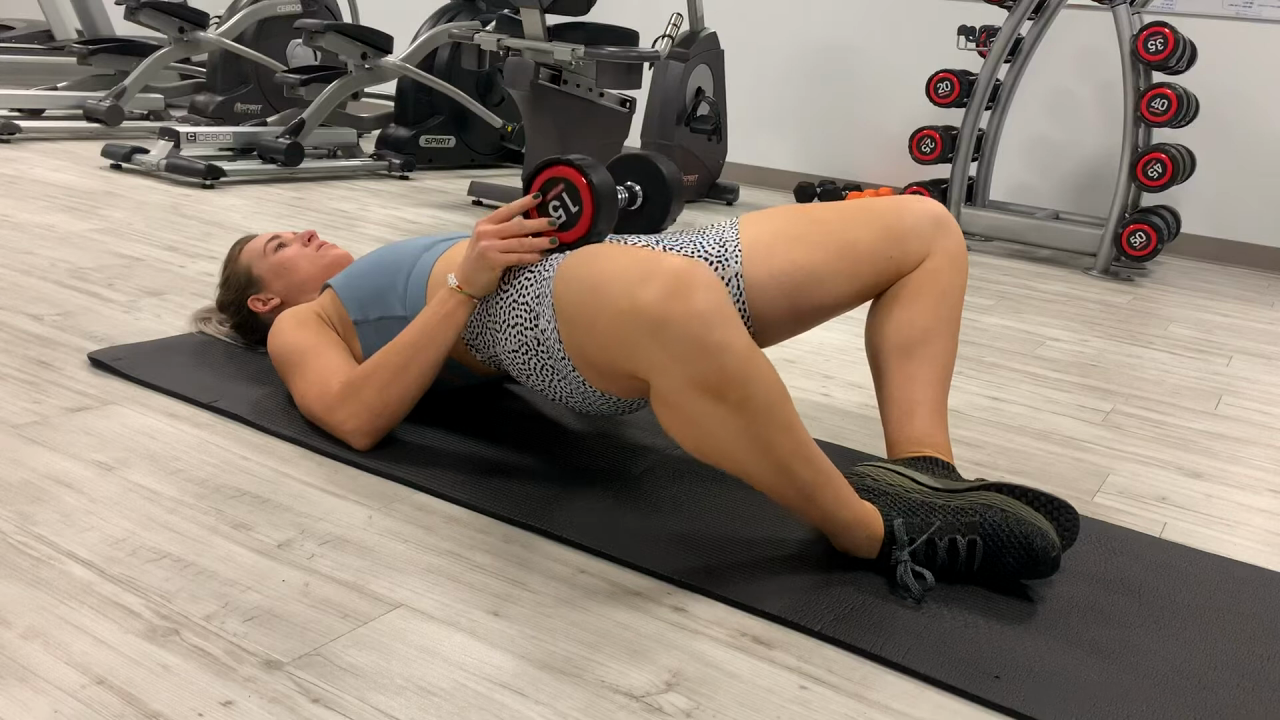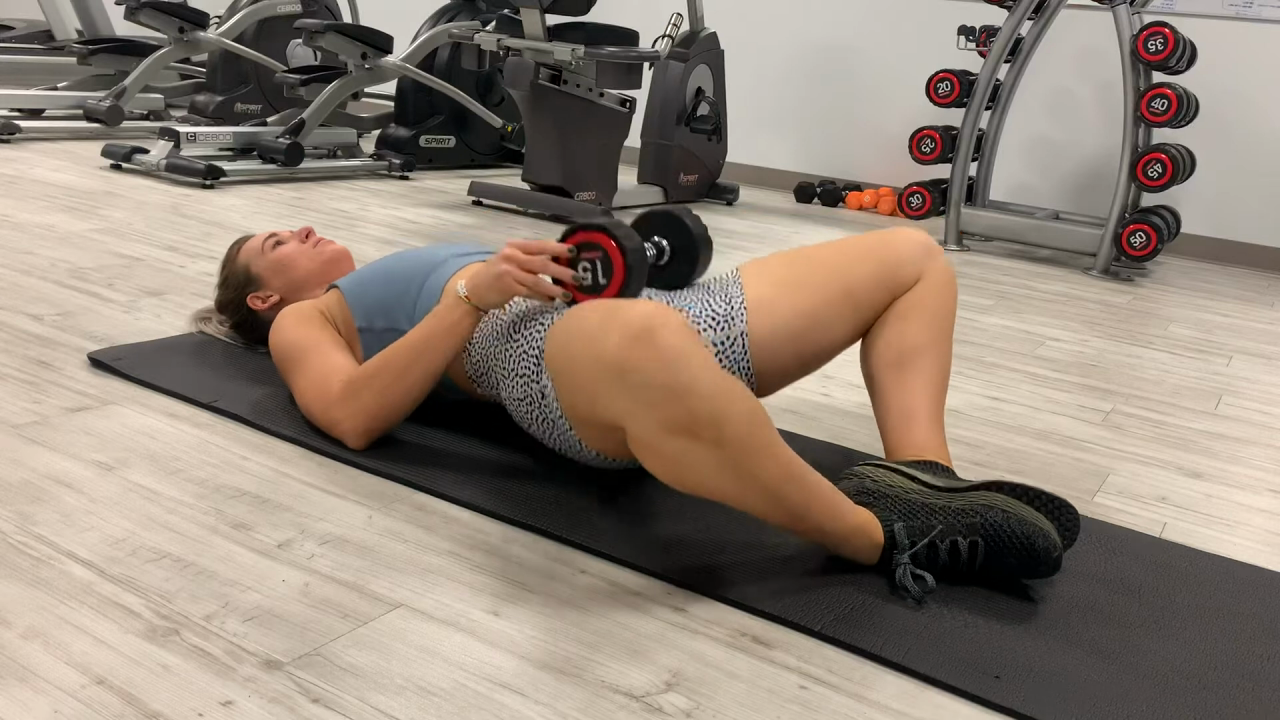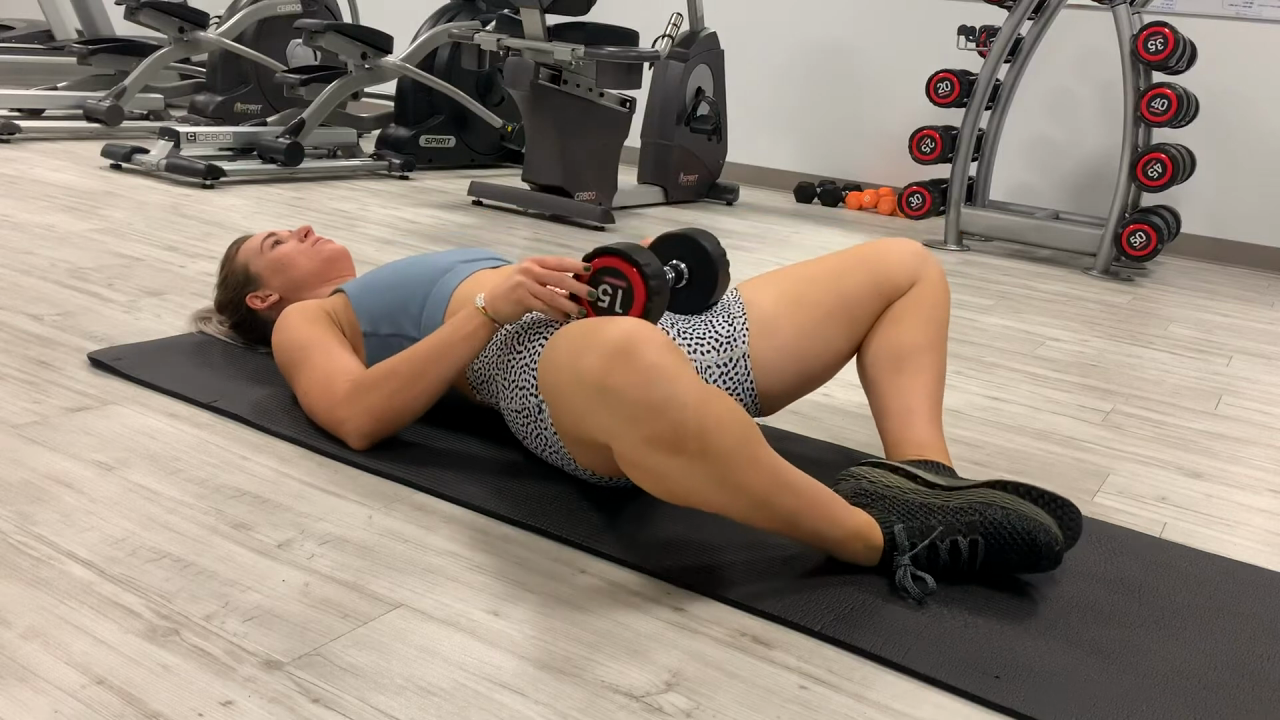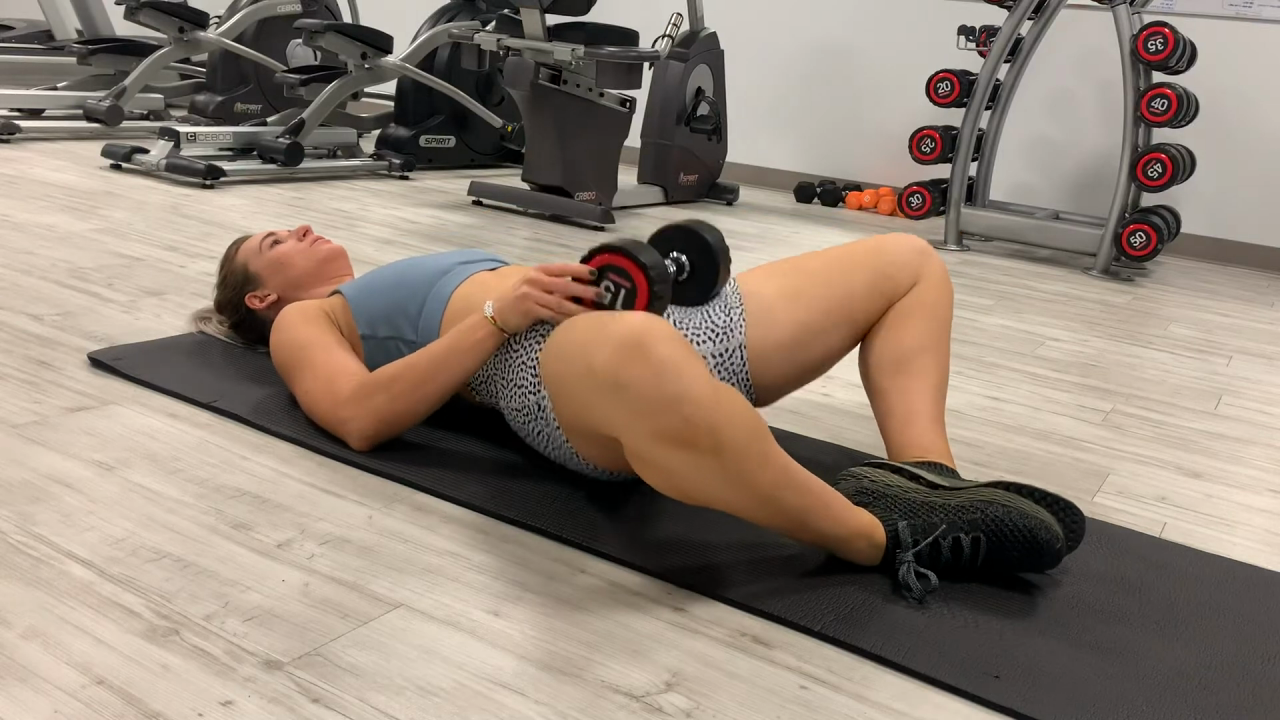
dt=0.4s
person 1, frame 1
left shoulder: (393, 276)
right shoulder: (301, 328)
right elbow: (359, 419)
right wrist: (465, 280)
left hip: (629, 266)
right hip: (534, 300)
left knee: (922, 225)
right knee: (671, 301)
left ankle: (918, 474)
right ankle: (876, 531)
person 1, frame 2
left shoulder: (399, 283)
right shoulder: (303, 326)
right elbow: (354, 418)
right wrist: (472, 292)
left hip: (644, 311)
right hip: (539, 345)
left knee: (911, 255)
right knee: (645, 346)
left ankle: (915, 476)
right ankle: (881, 535)
person 1, frame 3
left shoulder: (403, 288)
right shoulder: (306, 325)
right elbow: (359, 417)
right wrist: (492, 307)
left hip: (660, 328)
right hip: (544, 361)
left knee: (905, 265)
right knee: (628, 361)
left ankle: (918, 479)
right ankle: (881, 538)
person 1, frame 4
left shoulder: (400, 285)
right shoulder: (302, 327)
right elbow: (364, 417)
right wrist: (502, 315)
left hip: (656, 321)
right hip: (543, 355)
left knee: (910, 261)
right knee: (636, 356)
left ankle: (922, 478)
right ankle: (880, 536)
